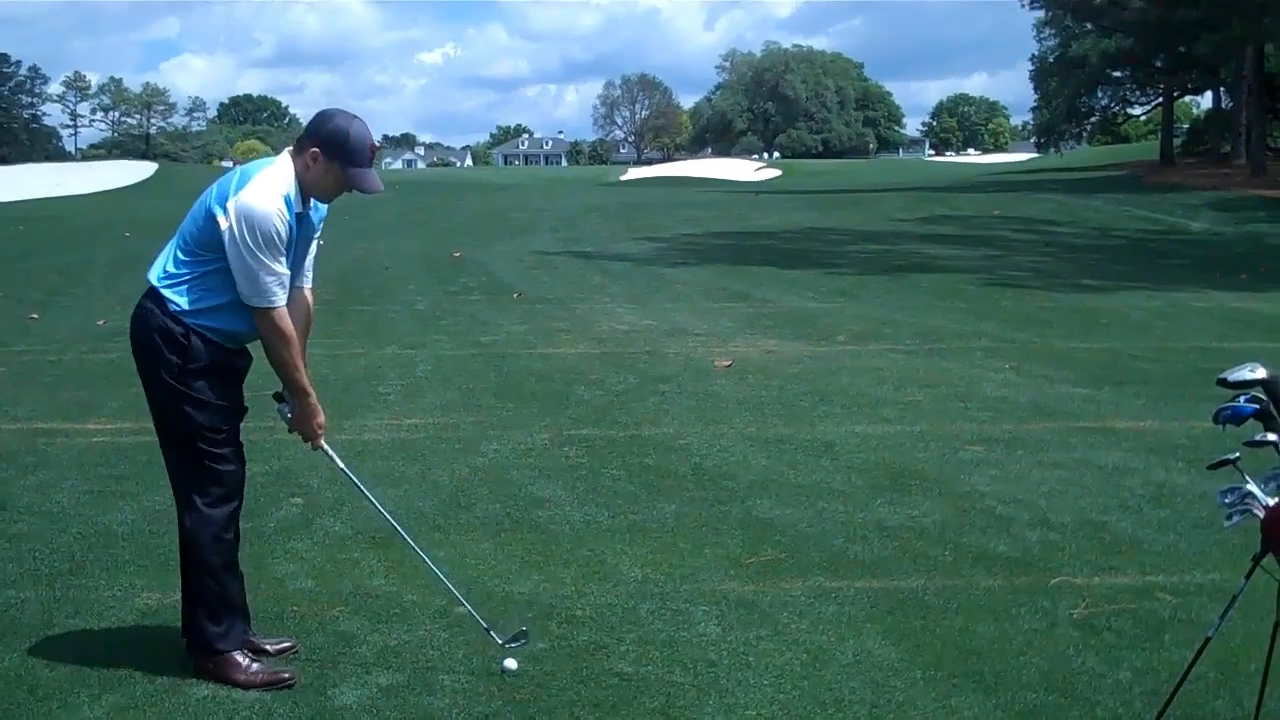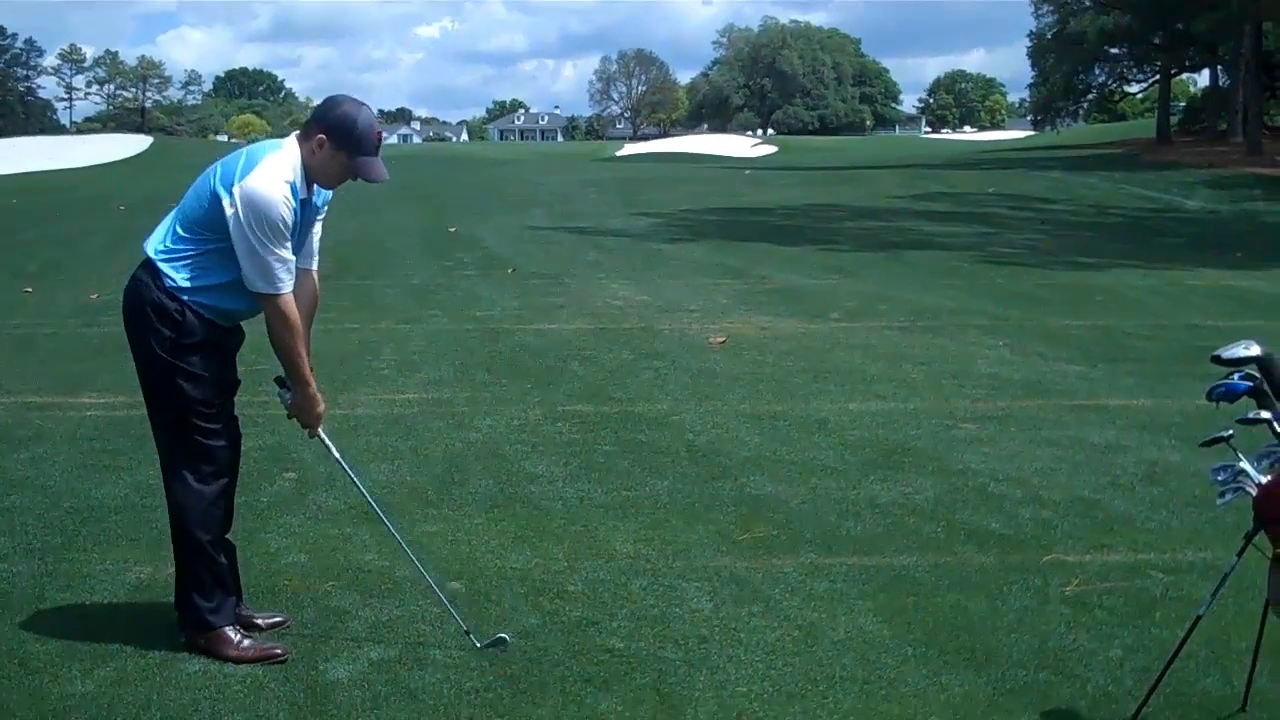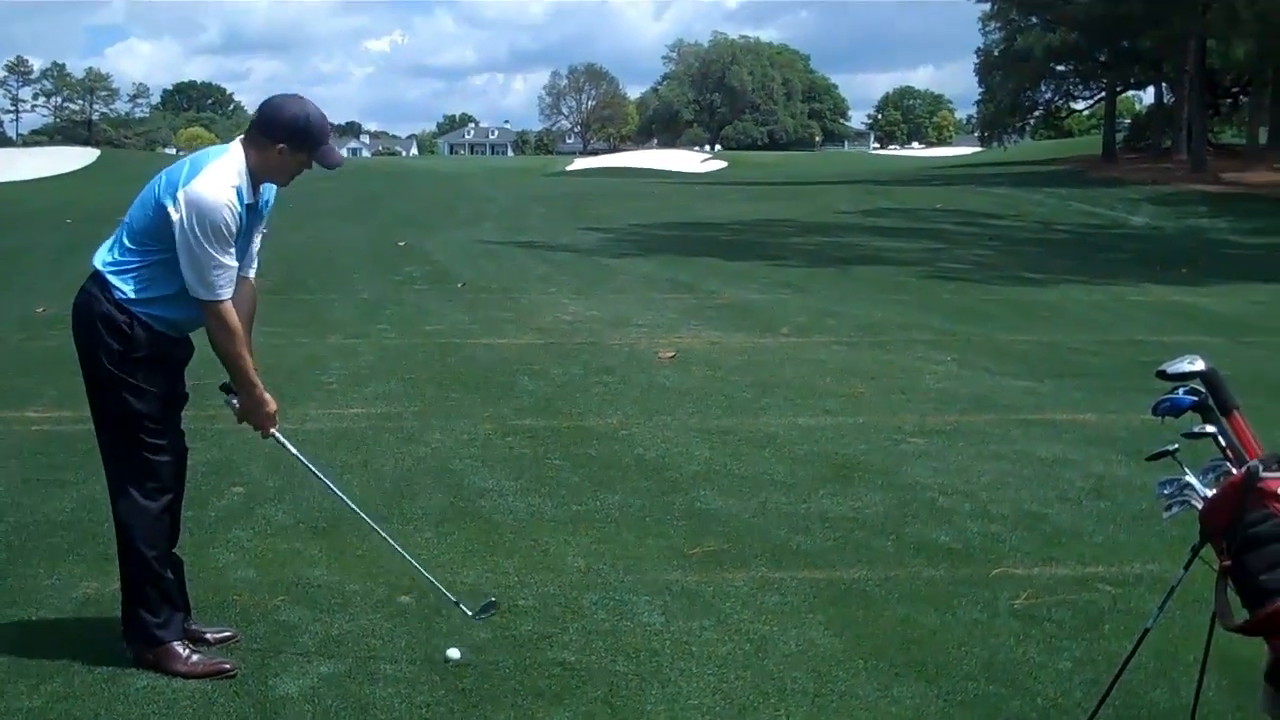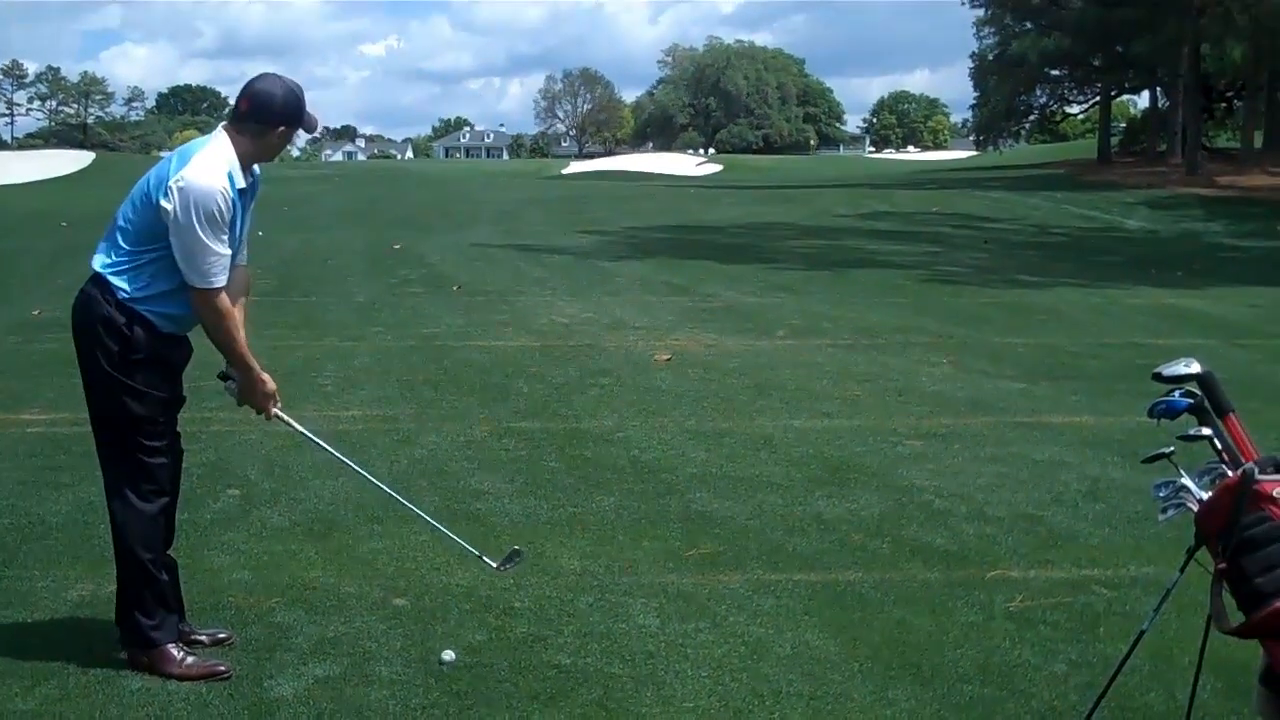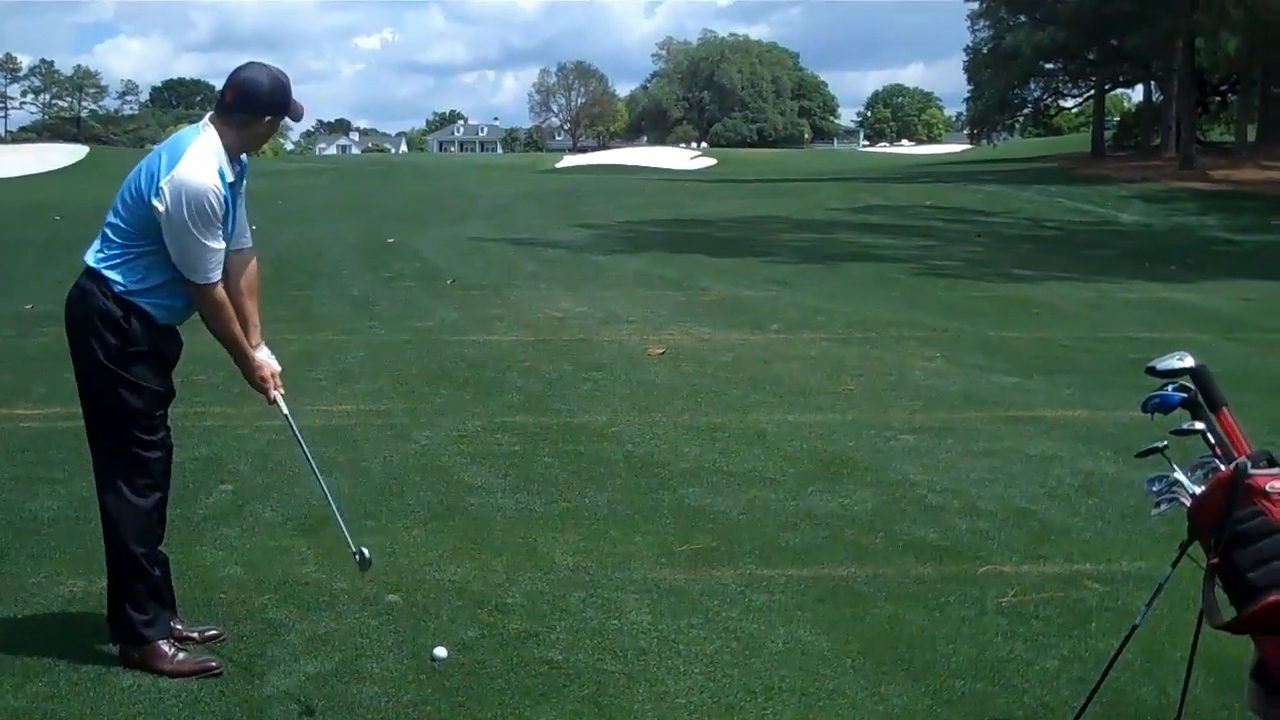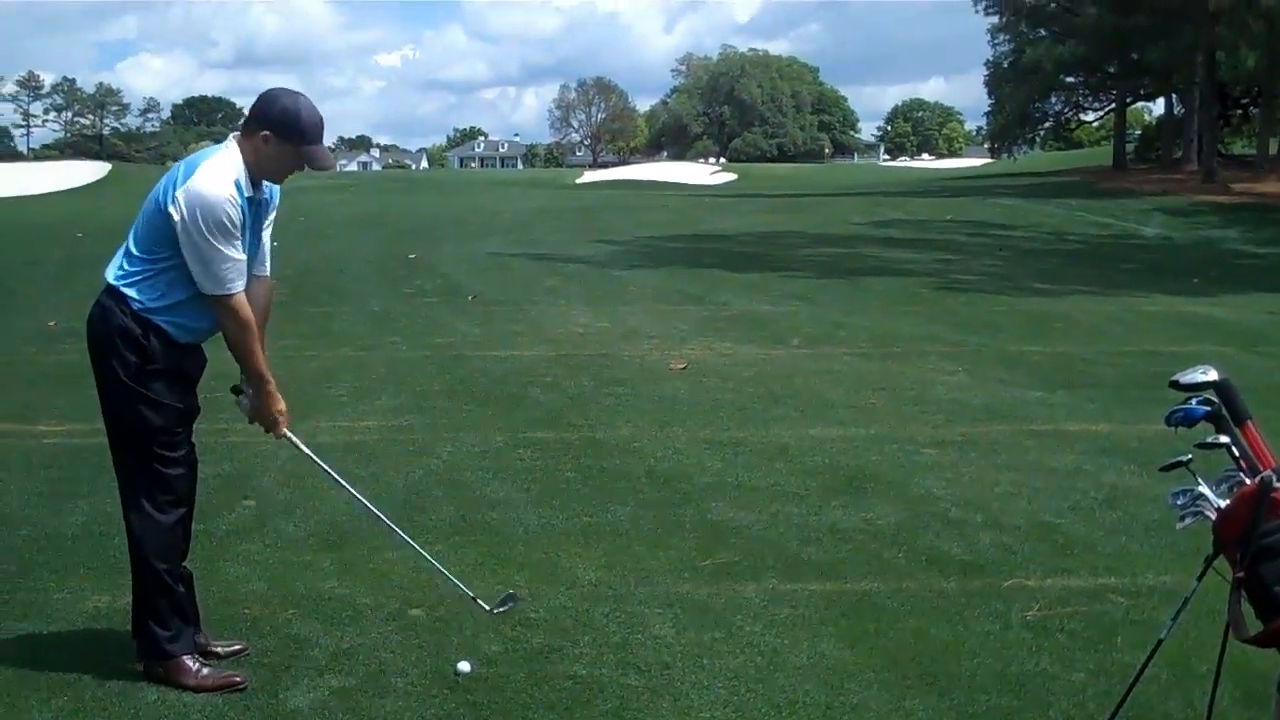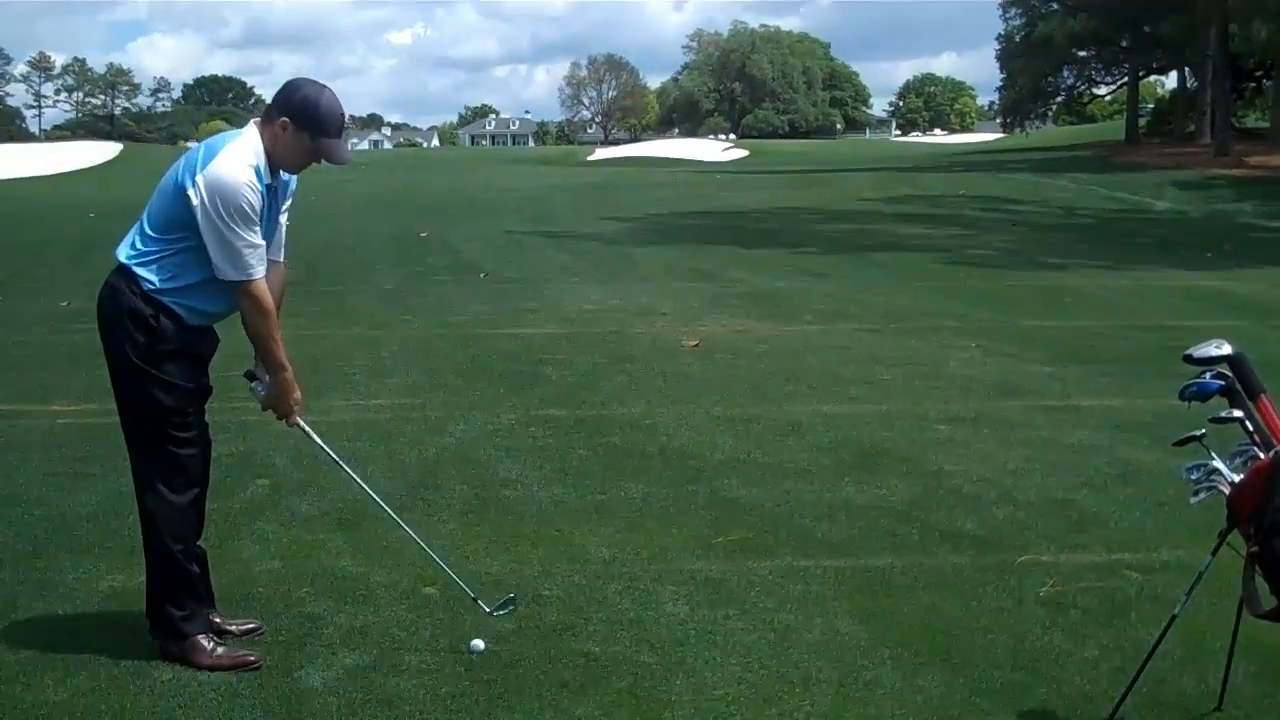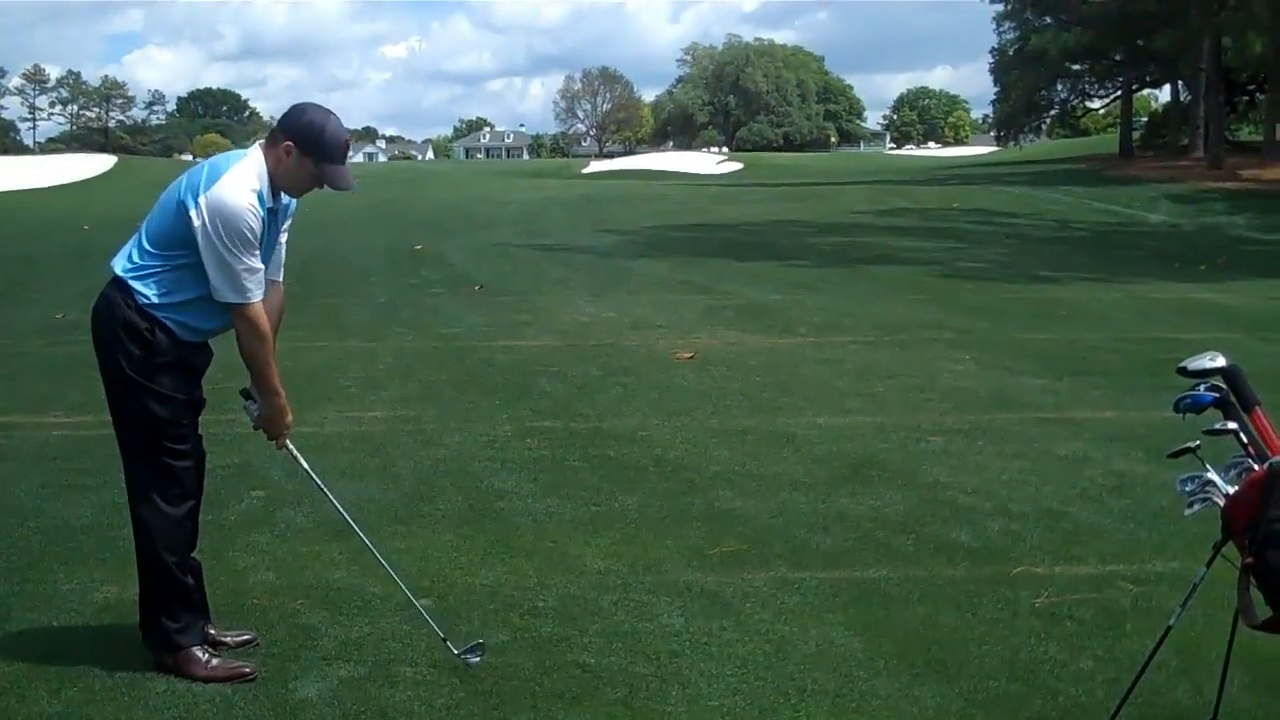
dt=0.3s
person 1, frame 1
left shoulder: (308, 202)
right shoulder: (259, 203)
left elbow: (298, 295)
right elbow: (270, 315)
left wrist: (299, 390)
right wrist: (305, 399)
left hip: (213, 340)
right hip: (175, 337)
left knee: (224, 483)
right knee: (209, 486)
left ankle: (227, 626)
right ankle: (215, 645)
person 1, frame 2
left shoulder: (311, 184)
right shoulder: (266, 188)
left elbow: (304, 278)
right elbow: (277, 303)
left wrist: (301, 376)
right wrist: (305, 388)
left hip: (205, 314)
right hip: (169, 312)
left knee: (219, 455)
right knee: (200, 461)
left ankle: (219, 600)
right ankle: (207, 621)
person 1, frame 3
left shoulder: (255, 189)
right shoulder: (210, 194)
left elbow: (243, 283)
right elbow: (216, 309)
left wrist: (246, 381)
right wrist: (254, 391)
left hip: (154, 326)
right hip: (118, 326)
left knee: (165, 471)
right knee: (145, 477)
left ankle: (168, 615)
right ankle: (155, 636)
person 1, frame 4
left shoulder: (240, 173)
right shoulder: (203, 182)
left elbow: (235, 272)
right elbow: (208, 297)
left wrist: (244, 366)
right wrist: (251, 374)
left hip: (151, 327)
right hip: (118, 326)
left knee: (160, 473)
right knee: (141, 478)
left ankle: (163, 618)
right ankle: (150, 638)
person 1, frame 5
left shoulder: (228, 161)
right shoulder: (194, 179)
left elbow: (240, 254)
right elbow: (207, 290)
left wrist: (259, 346)
right wrist: (245, 361)
left hip: (143, 320)
right hip: (113, 320)
left knee: (150, 468)
right knee: (134, 473)
left ankle: (155, 615)
right ankle: (140, 634)
person 1, frame 6
left shoulder: (260, 188)
right shoulder: (210, 190)
left elbow: (257, 282)
right elbow: (229, 304)
left wrist: (261, 378)
right wrist: (263, 388)
left hip: (169, 338)
right hip: (133, 338)
left knee: (175, 484)
right knee: (158, 489)
left ankle: (178, 629)
right ankle: (165, 648)
person 1, frame 7
left shoulder: (277, 174)
right shoulder: (230, 175)
left elbow: (271, 269)
right elbow: (249, 290)
left wrist: (269, 366)
right wrist: (282, 375)
left hip: (181, 319)
right hip: (143, 317)
left knee: (189, 464)
right knee: (170, 468)
left ankle: (194, 607)
right ankle: (180, 628)
person 1, frame 8
left shoulder: (276, 193)
right shoulder: (232, 198)
left elbow: (270, 289)
right elbow: (246, 313)
left wrist: (267, 388)
right wrist: (274, 399)
left hip: (174, 332)
right hip: (137, 330)
left knee: (183, 476)
right knee: (166, 481)
left ankle: (187, 619)
right ankle: (175, 639)
